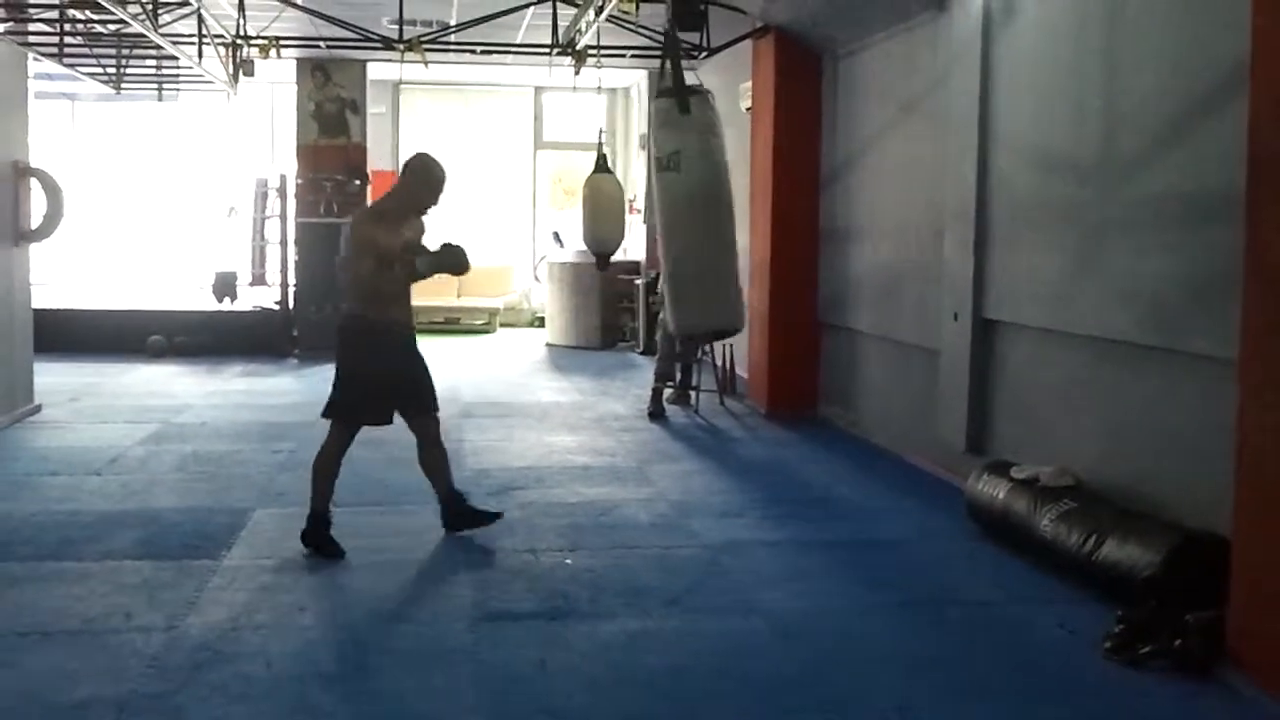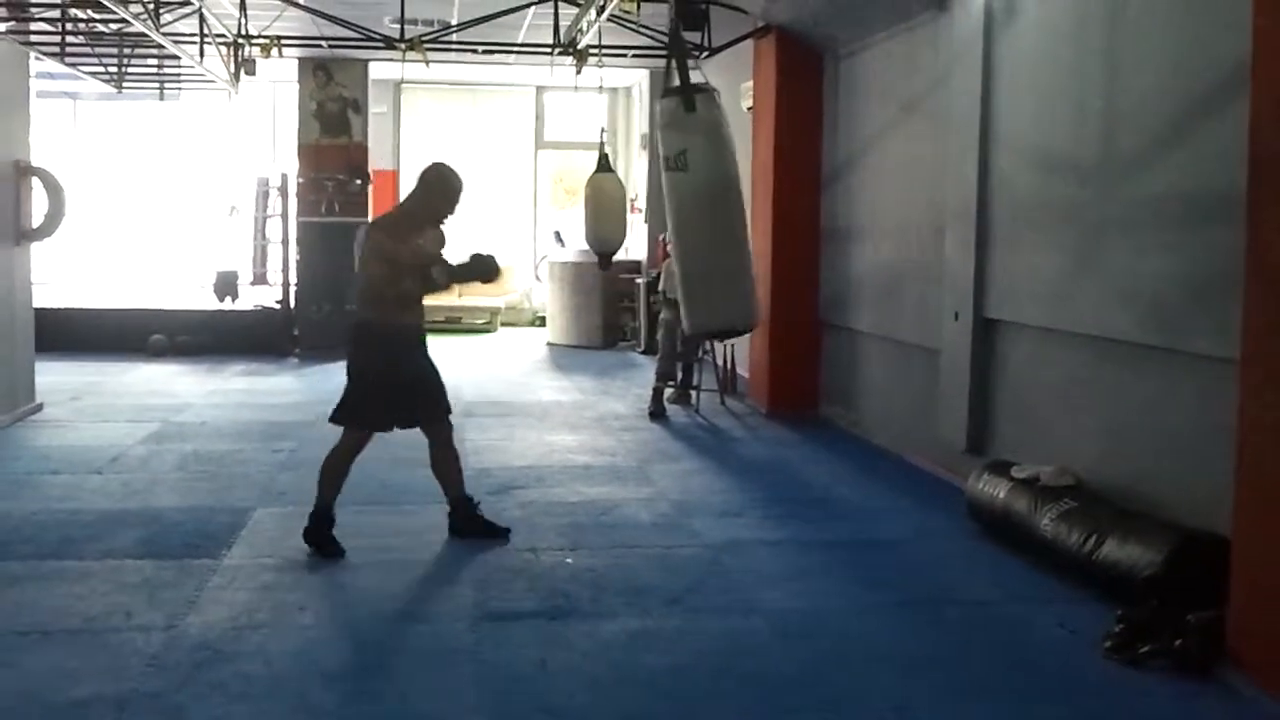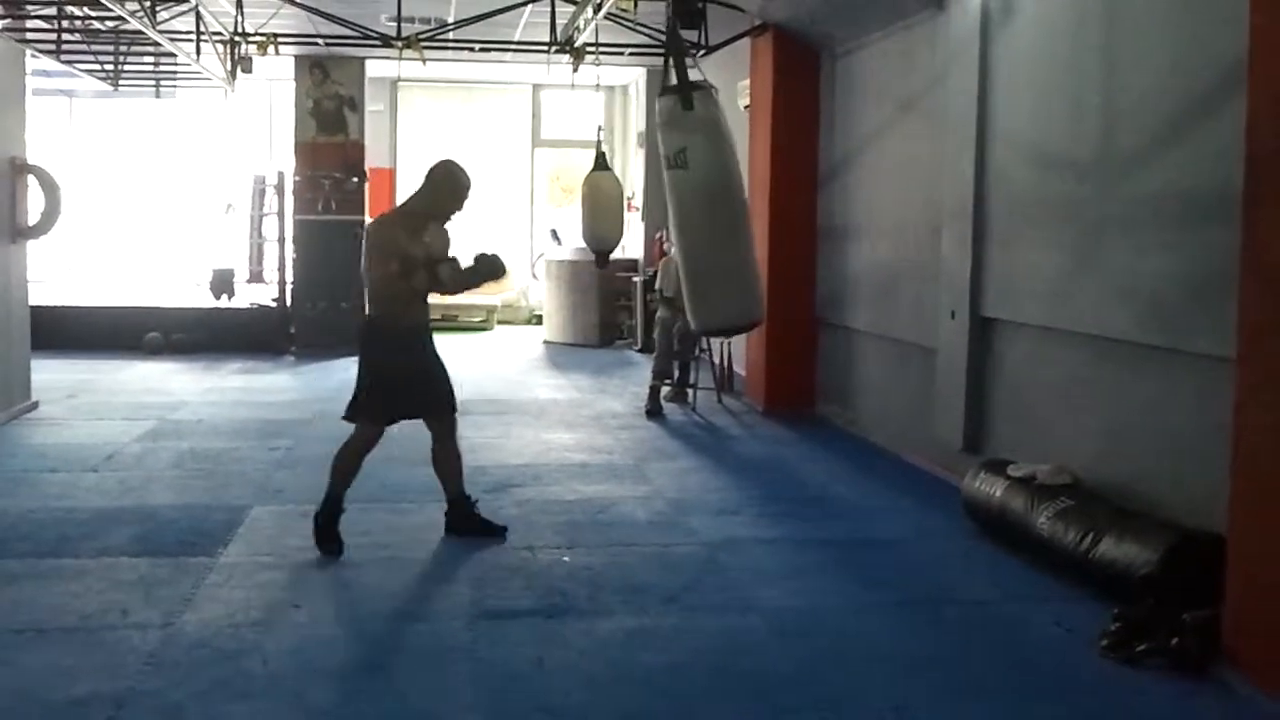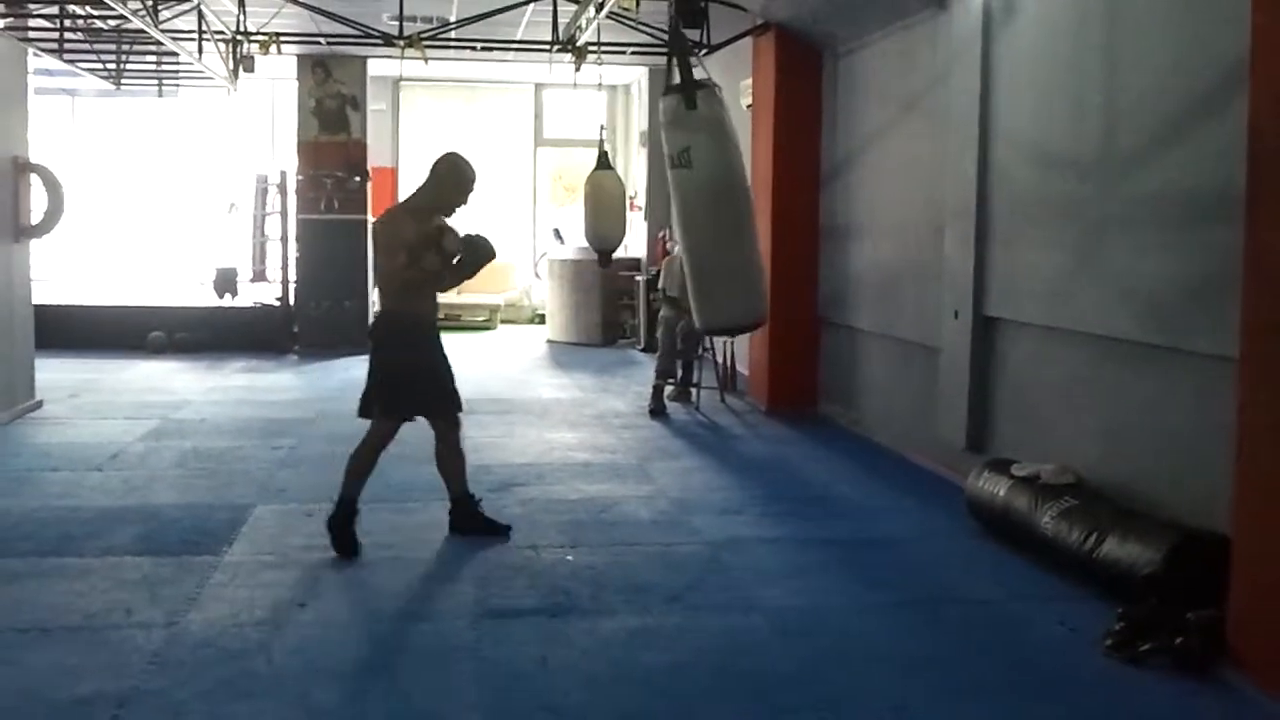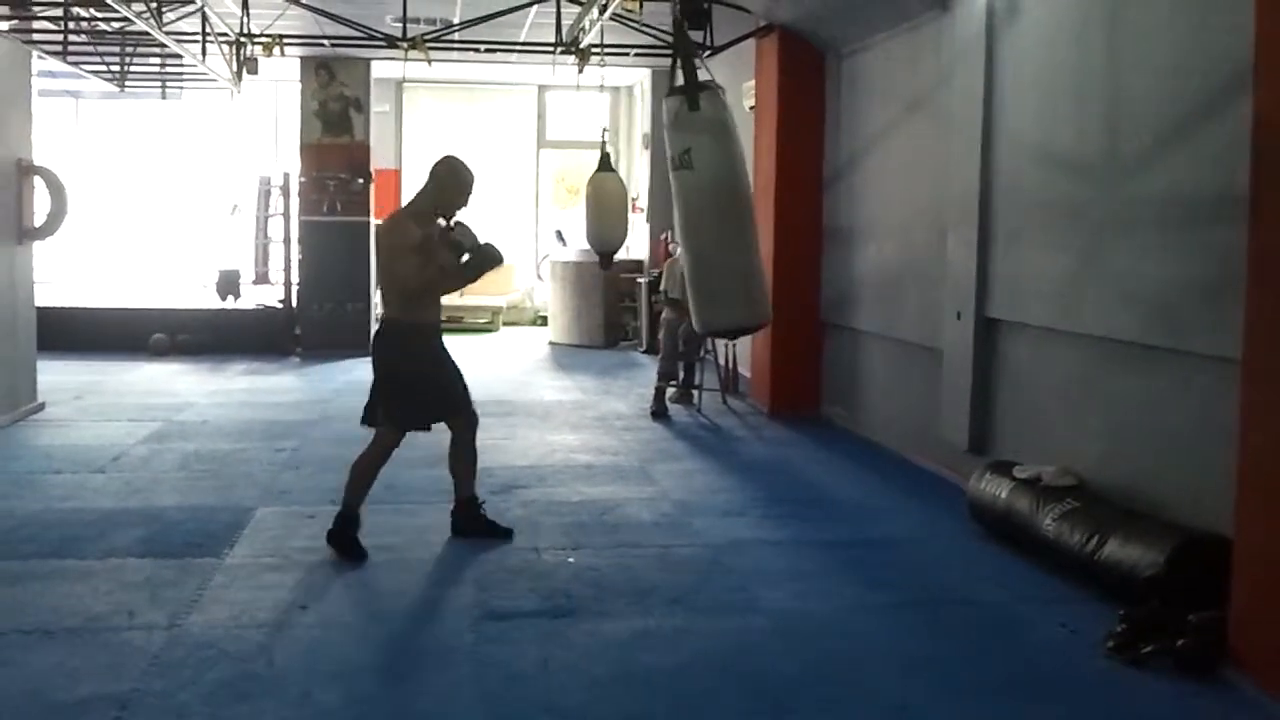
dt=0.1s
person 1, frame 1
left shoulder: (413, 225)
right shoulder: (364, 227)
right elbow: (360, 288)
left wrist: (439, 260)
right wrist: (417, 266)
left hip: (400, 335)
right hip: (365, 337)
left knee: (428, 425)
right knee: (343, 432)
left ankle: (453, 509)
right ankle: (317, 524)
person 1, frame 2
left shoulder: (433, 235)
right shoulder: (379, 235)
left elbow: (434, 280)
right elbow: (371, 298)
left wrist: (470, 271)
right wrist: (430, 277)
left hip: (411, 343)
right hip: (376, 343)
left knee: (441, 430)
right knee: (355, 437)
left ankle: (462, 514)
right ankle: (320, 522)
person 1, frame 3
left shoulder: (437, 233)
right shoulder: (385, 231)
left elbow: (441, 280)
right elbow: (384, 293)
left wrist: (475, 272)
right wrist: (437, 275)
left hip: (419, 338)
right hip: (385, 339)
left knee: (446, 426)
right knee: (368, 432)
left ankle: (460, 512)
right ankle: (329, 513)
person 1, frame 4
left shoulder: (436, 224)
right shoulder: (394, 223)
right elbow: (398, 282)
left wrist: (472, 258)
right wrist: (439, 253)
left hip: (424, 334)
right hip: (396, 334)
left knee: (448, 424)
right knee: (383, 429)
left ankle: (463, 510)
right ankle: (343, 514)
person 1, frame 5
left shoulder: (438, 228)
right shoulder: (398, 229)
right elbow: (411, 286)
left wrist: (479, 261)
right wrist: (450, 251)
left hip: (429, 339)
right hip: (401, 340)
left knee: (465, 423)
right knee: (388, 438)
left ankle: (467, 513)
right ankle: (344, 524)
